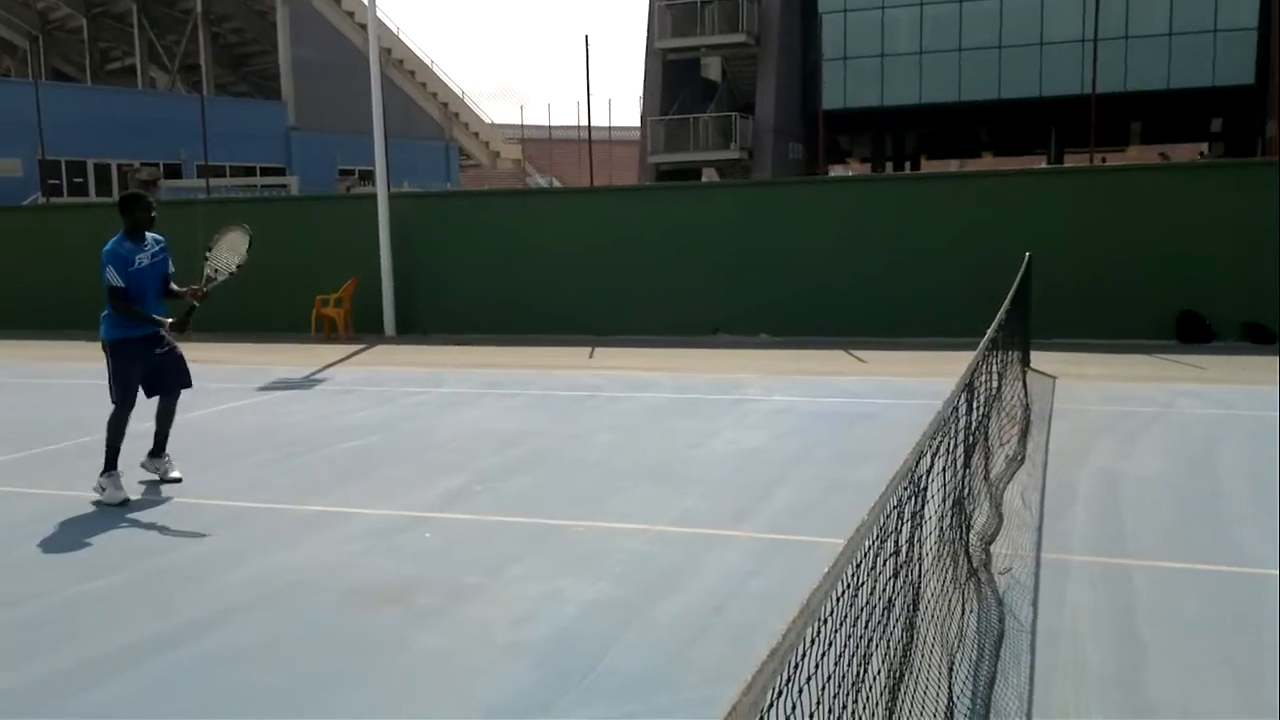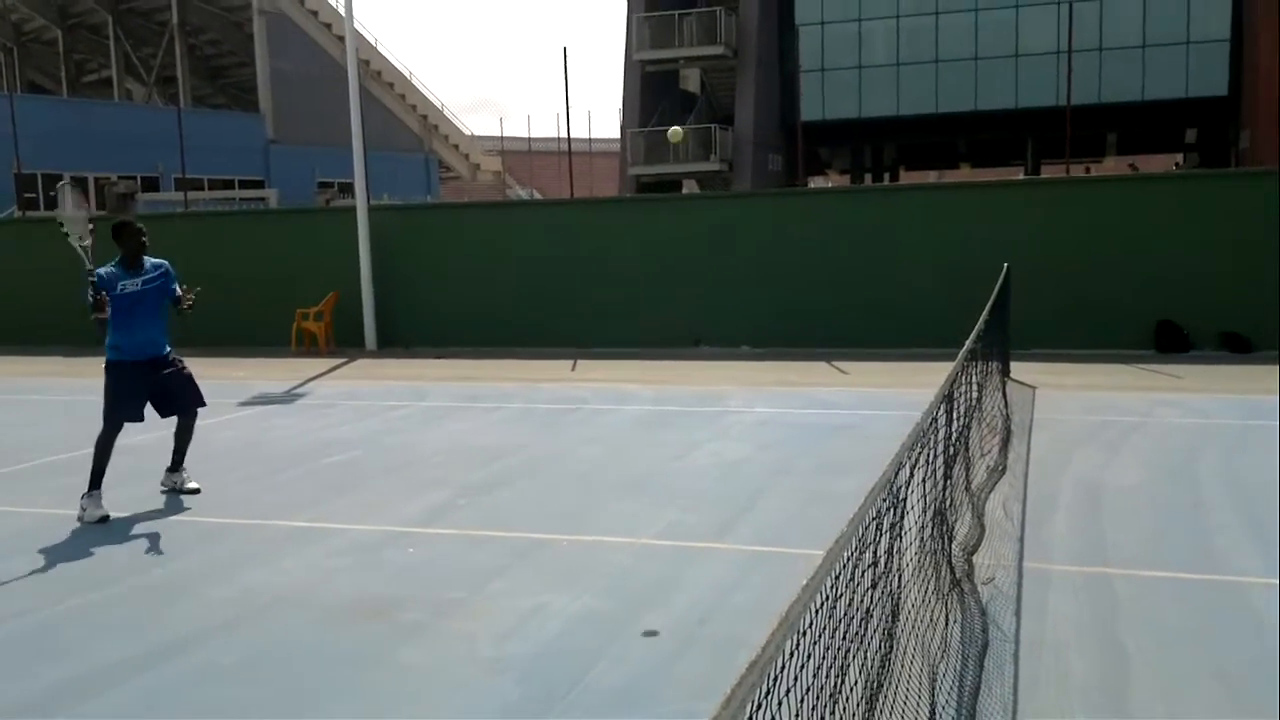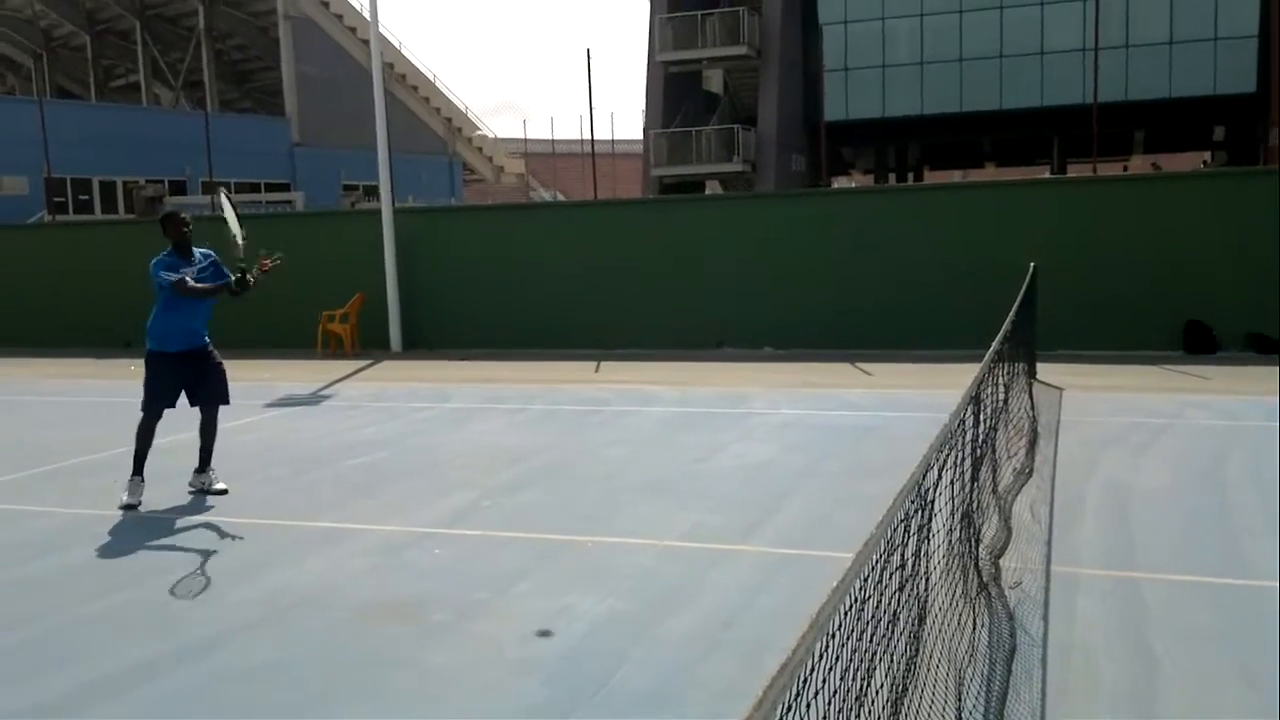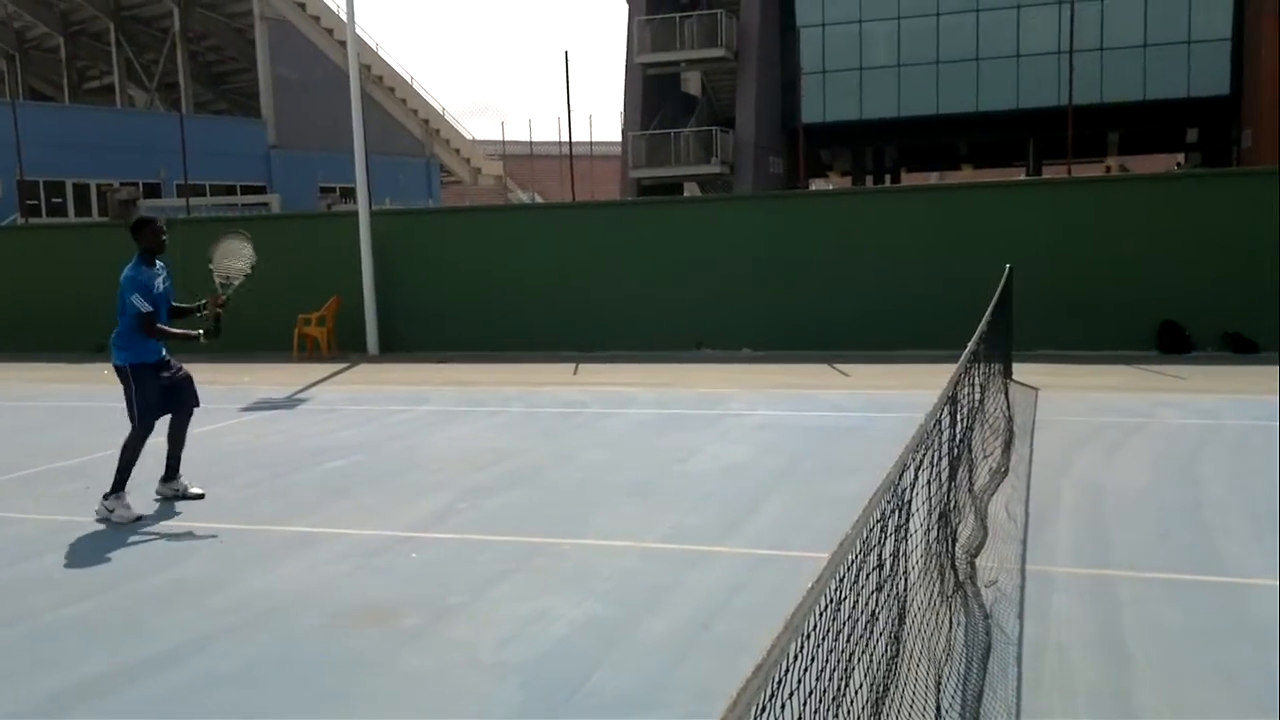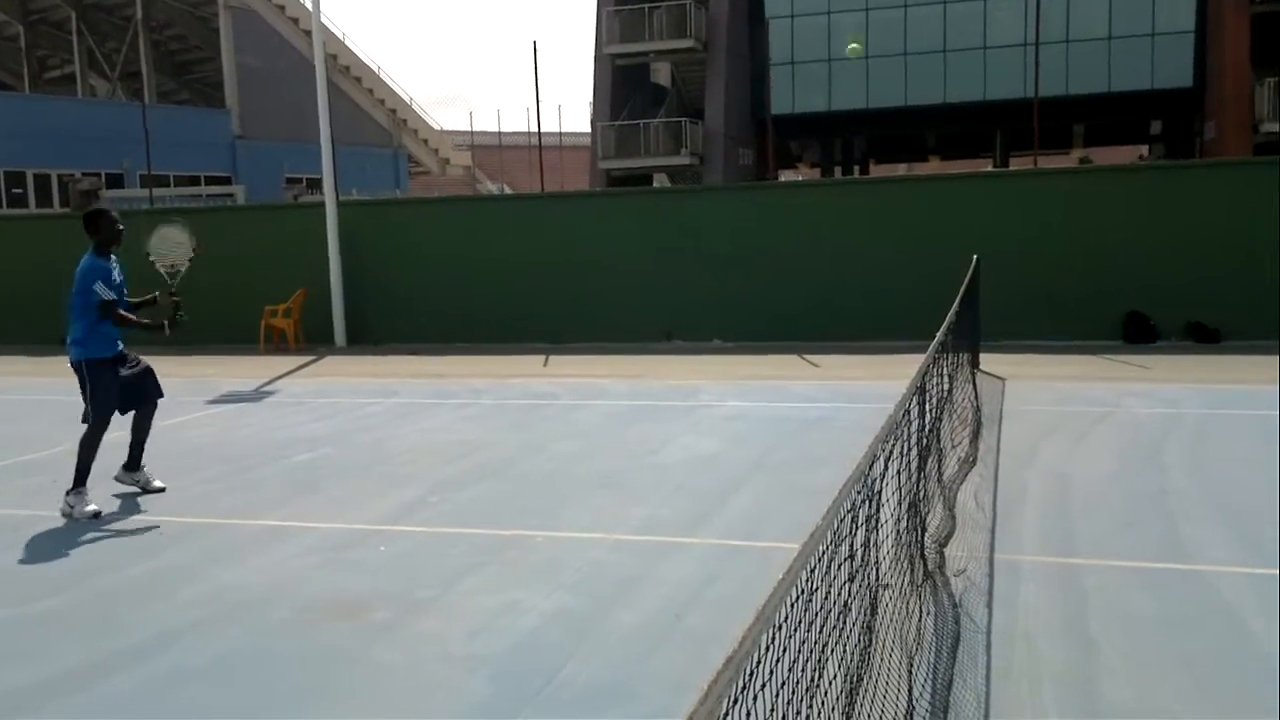
dt=0.4s
person 1, frame 1
left shoulder: (158, 244)
right shoulder: (114, 253)
left elbow: (165, 286)
right elbow: (118, 304)
left wrist: (183, 293)
right wrist: (162, 322)
left hip: (155, 334)
right hip: (122, 337)
left knee: (172, 392)
right knee: (125, 404)
left ankle: (157, 457)
right ankle: (109, 475)
person 1, frame 2
left shoulder: (162, 269)
right shoulder: (105, 277)
left elbow: (179, 305)
right elbow: (99, 310)
left wrist: (186, 303)
right wrist: (101, 311)
left hip: (161, 356)
right hip: (122, 361)
left knee: (189, 410)
right knee: (113, 424)
left ankle: (175, 472)
right ankle: (92, 494)
person 1, frame 3
left shoulder: (208, 258)
right shoulder: (161, 265)
left elbow: (231, 289)
right elbow: (192, 292)
left wrist: (249, 279)
right wrist: (231, 285)
left hip: (199, 347)
right hip: (164, 350)
left knee: (210, 406)
right knee: (152, 412)
left ankle: (202, 473)
right ankle: (136, 478)
person 1, frame 4
left shoulder: (161, 270)
right shoulder: (134, 279)
left elbow: (167, 311)
right elbow: (149, 330)
left wrist: (202, 307)
right wrist: (197, 336)
left hip: (158, 357)
right hip: (133, 361)
left knee: (184, 408)
right knee: (143, 426)
left ankle: (171, 480)
right ankle: (113, 498)
person 1, frame 5
left shoulder: (109, 262)
right shoulder: (93, 267)
left elbow: (121, 305)
right elbow: (113, 315)
left wrist: (154, 300)
right wrist: (159, 327)
left hip: (112, 351)
right hip: (90, 355)
left knee: (147, 399)
right knee: (99, 421)
left ankle: (132, 469)
right ankle: (75, 494)
